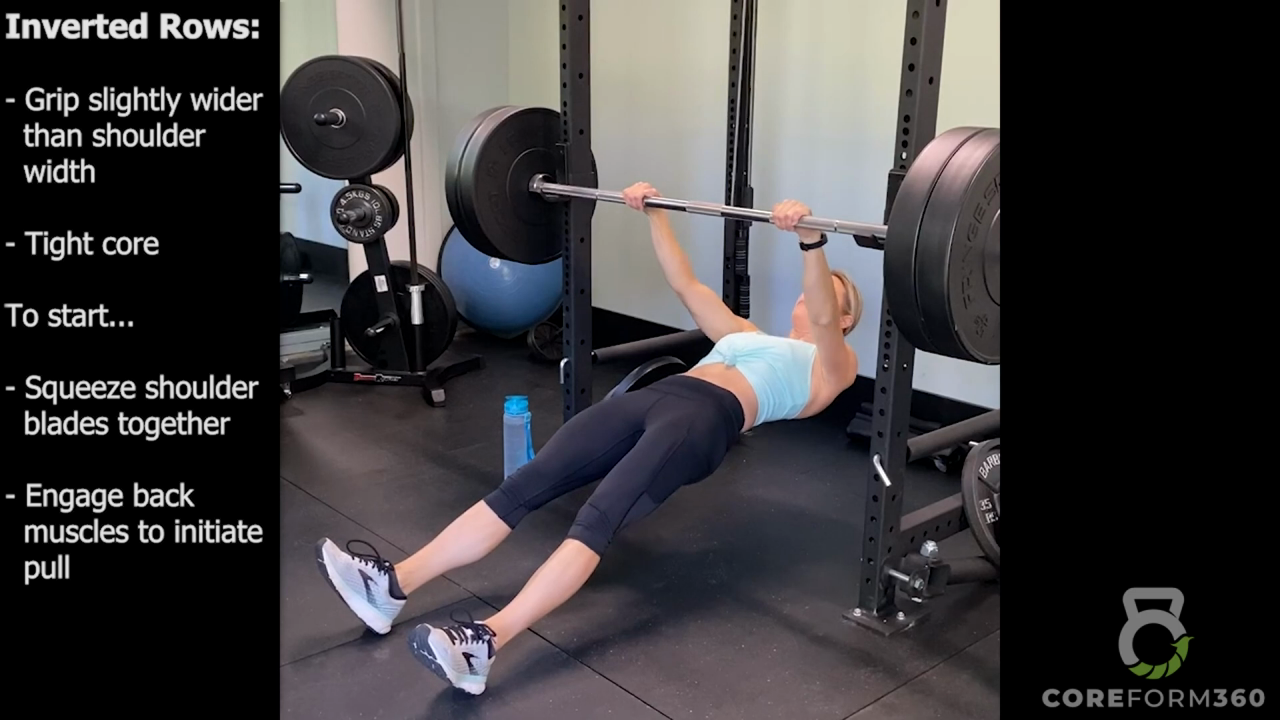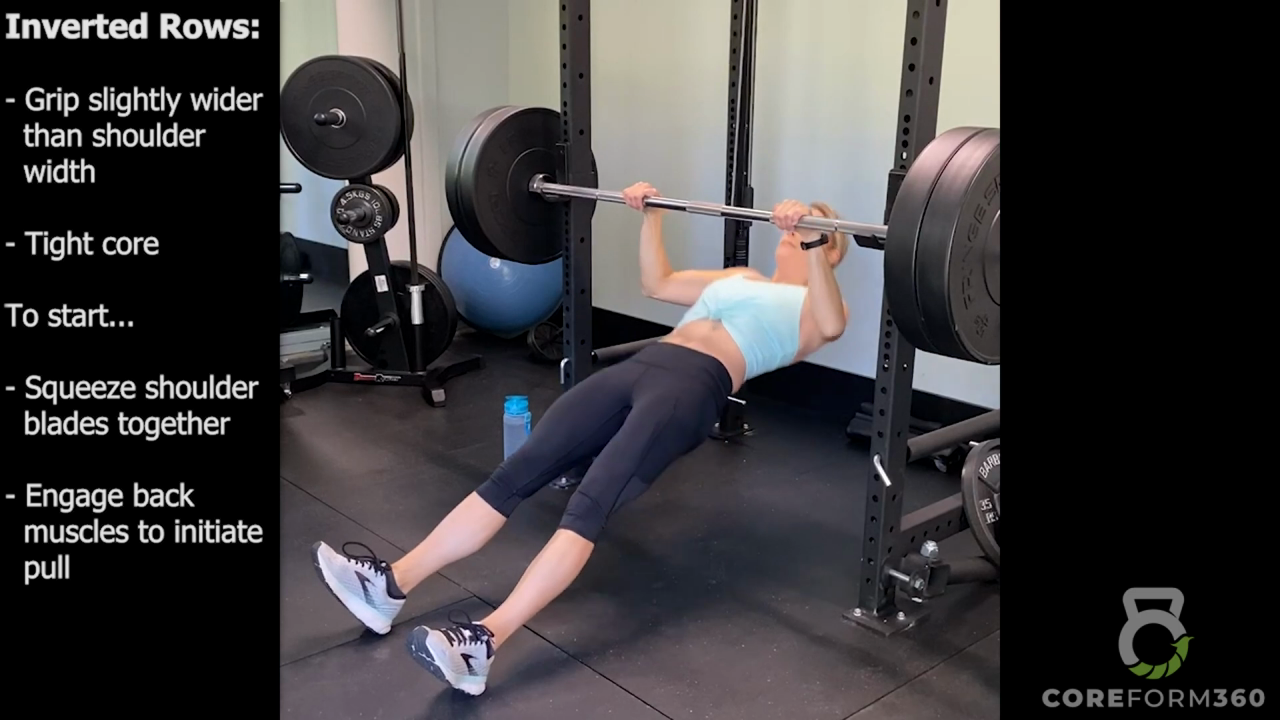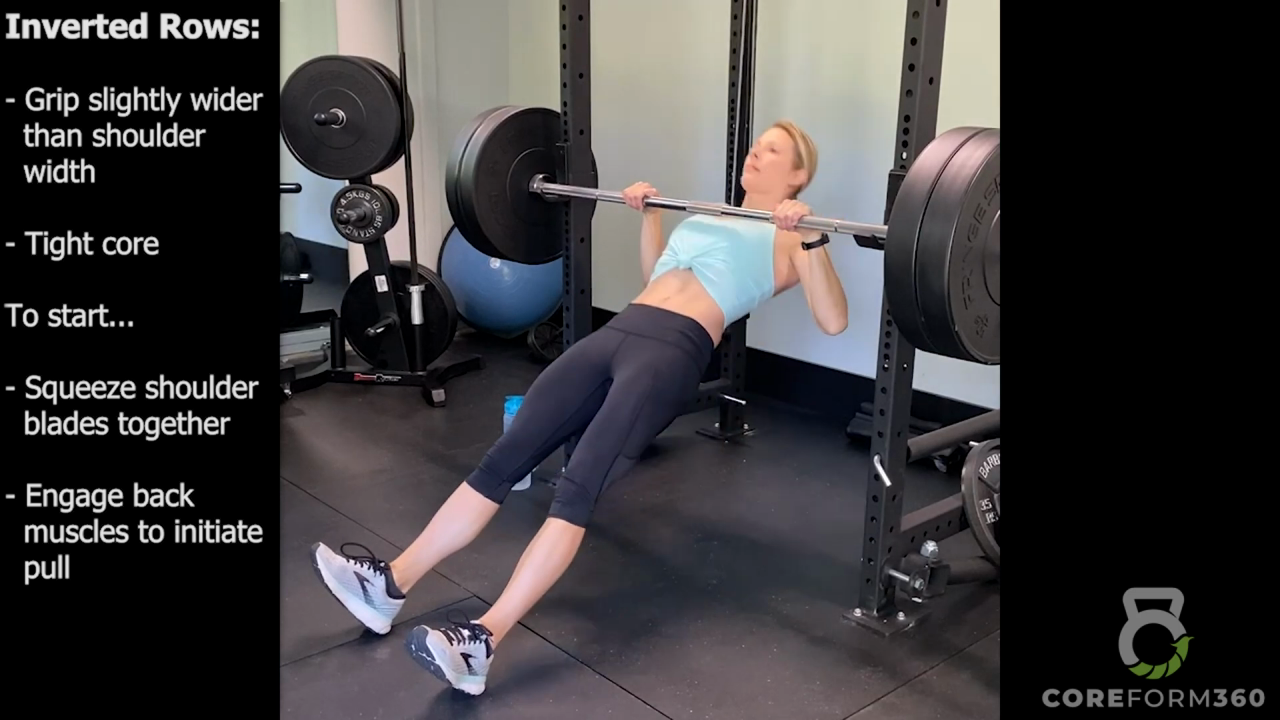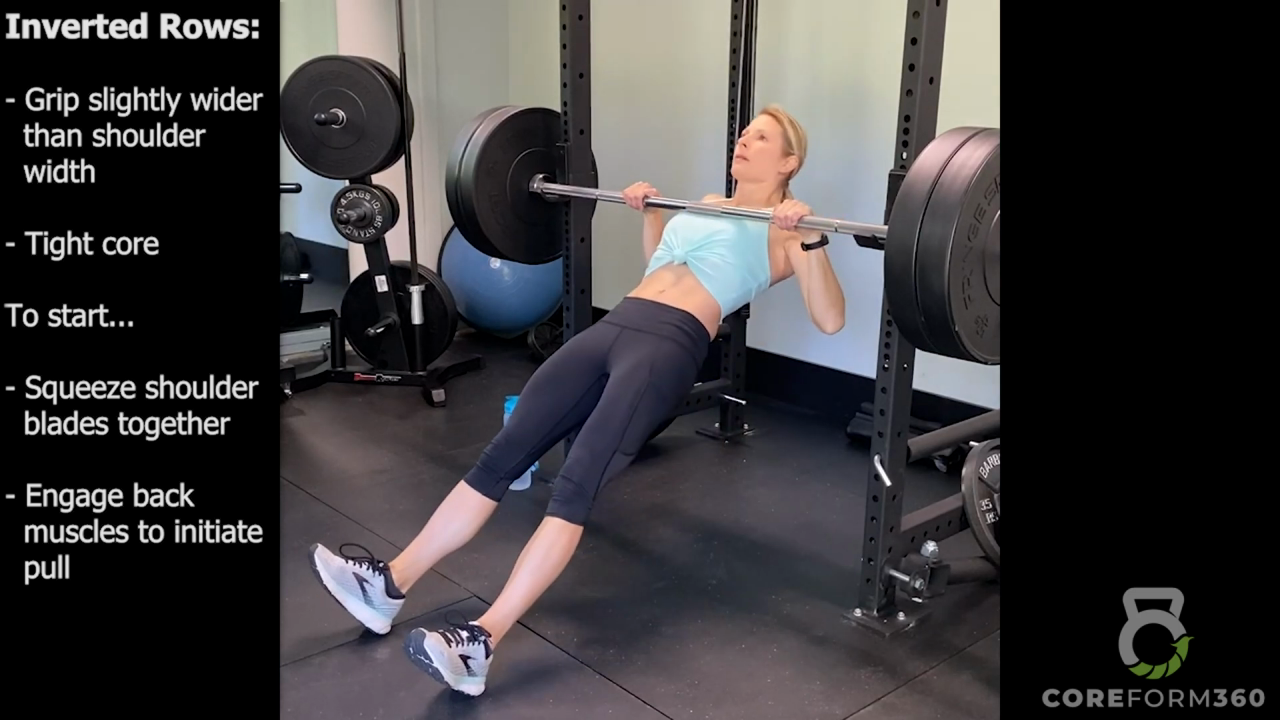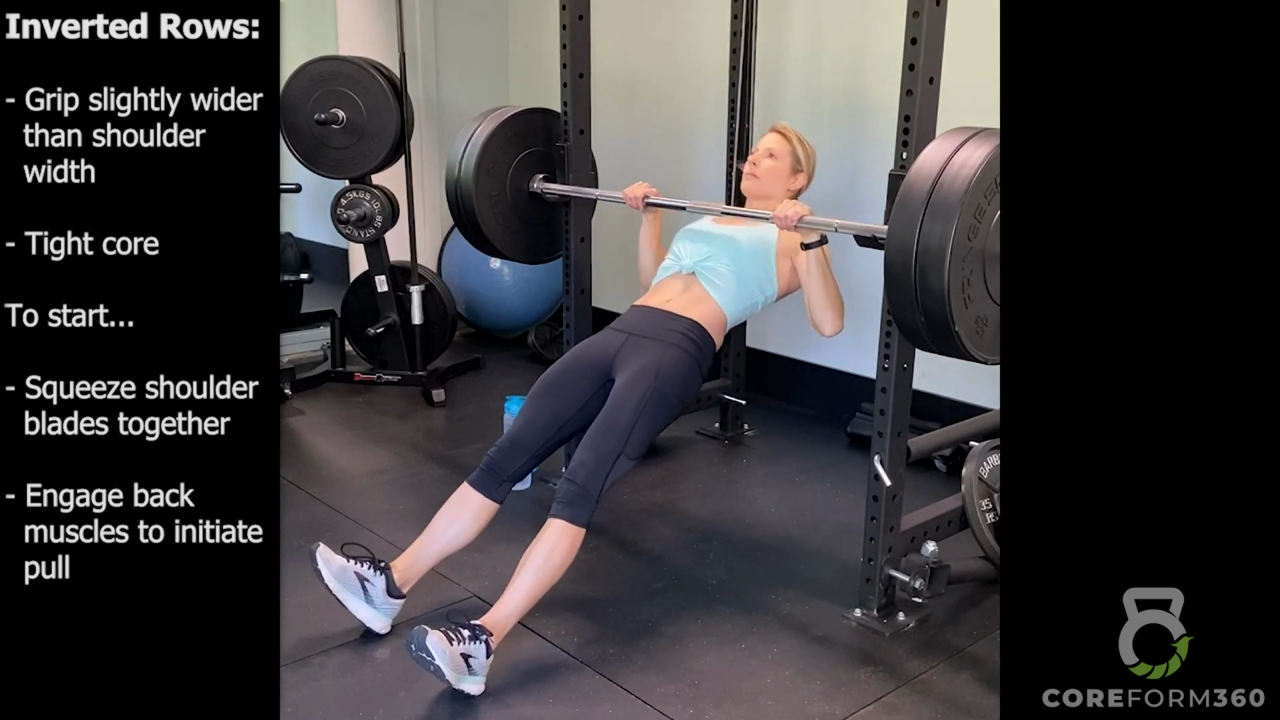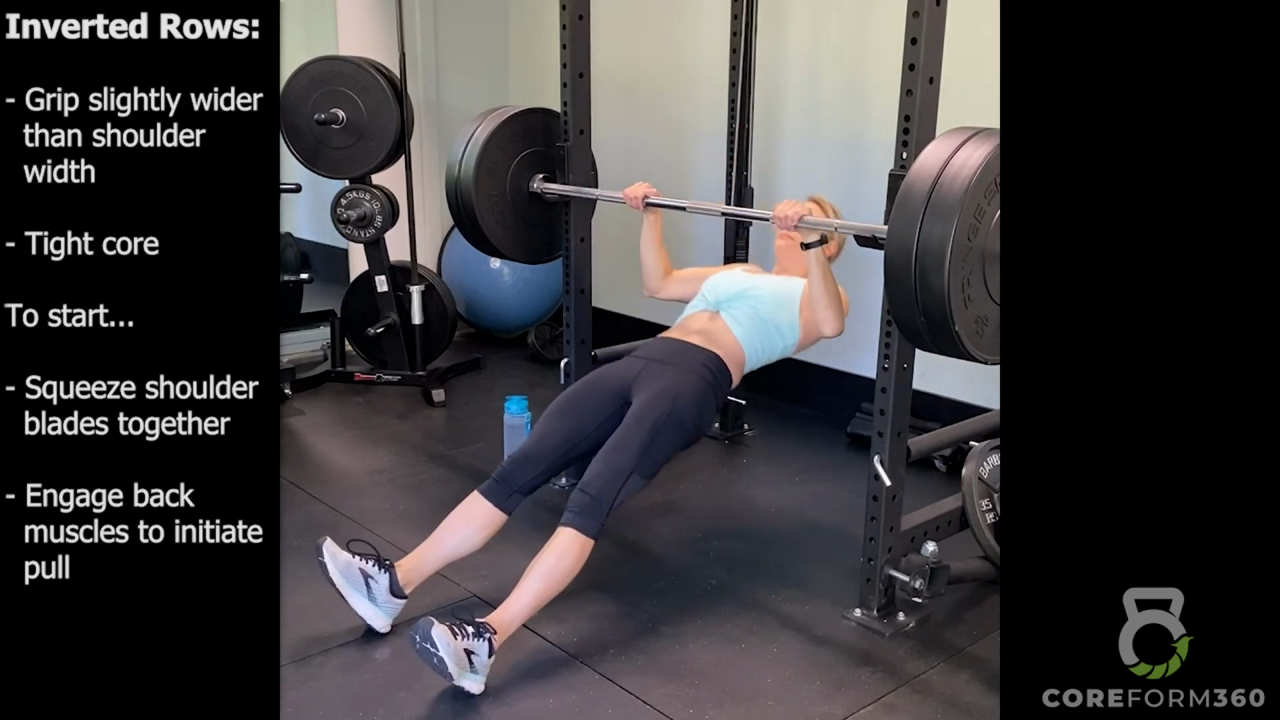
dt=0.3s
person 1, frame 1
left shoulder: (832, 366)
right shoulder: (752, 333)
left elbow: (824, 322)
right elbow: (685, 284)
left wrist: (811, 242)
right wrist: (655, 214)
left hip: (704, 419)
right hip: (656, 396)
left knee: (597, 520)
right knee: (524, 486)
left ankle: (484, 644)
right ankle: (392, 585)
person 1, frame 2
left shoulder: (813, 305)
right shoulder: (743, 278)
left elbow: (833, 323)
right elbow: (657, 282)
left wrist: (814, 236)
right wrist: (651, 214)
left hip: (691, 386)
right hip: (642, 365)
left knee: (589, 505)
right knee: (514, 474)
left ankle: (482, 644)
right ankle: (390, 585)
person 1, frame 3
left shoulder: (788, 238)
right shoulder: (711, 214)
left elbow: (833, 321)
left wrist: (812, 239)
right wrist: (650, 213)
left hip: (671, 350)
right hip: (615, 333)
left knee: (577, 488)
right knee: (502, 460)
left ankle: (481, 643)
right ankle: (390, 584)
person 1, frame 4
left shoulder: (784, 231)
right shoulder: (707, 207)
left elbow: (830, 320)
left wrist: (811, 237)
right wrist: (650, 211)
left hip: (669, 345)
right hip: (613, 327)
left knee: (574, 486)
right knee: (499, 458)
left ankle: (481, 642)
right ankle: (389, 584)
person 1, frame 5
left shoulder: (793, 243)
right shoulder: (715, 219)
left elbow: (828, 322)
left wrist: (808, 235)
right wrist: (649, 213)
left hip: (675, 351)
right hip: (619, 333)
left knee: (578, 489)
right knee: (504, 459)
left ankle: (481, 642)
right ankle: (389, 585)
person 1, frame 6
left shoulder: (814, 291)
right shoulder: (741, 272)
left elbow: (832, 325)
right elbow: (656, 284)
left wrist: (811, 240)
right wrist: (651, 215)
left hip: (692, 380)
right hip: (641, 361)
left knee: (589, 502)
right knee: (515, 473)
left ankle: (485, 641)
right ankle: (394, 584)
